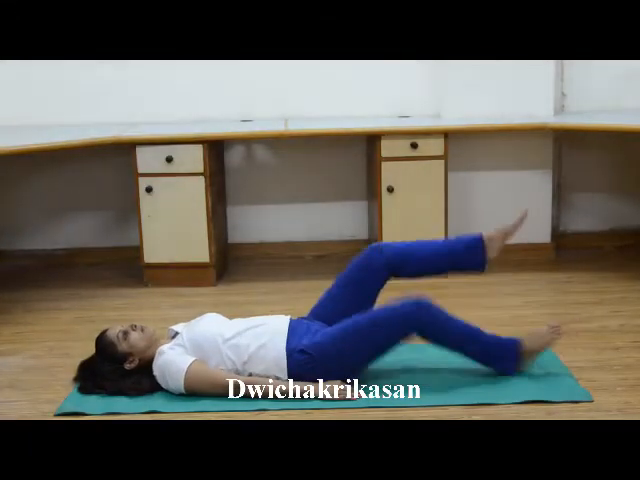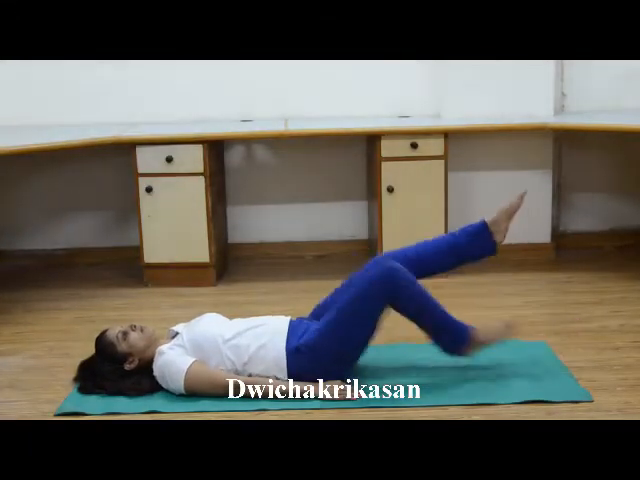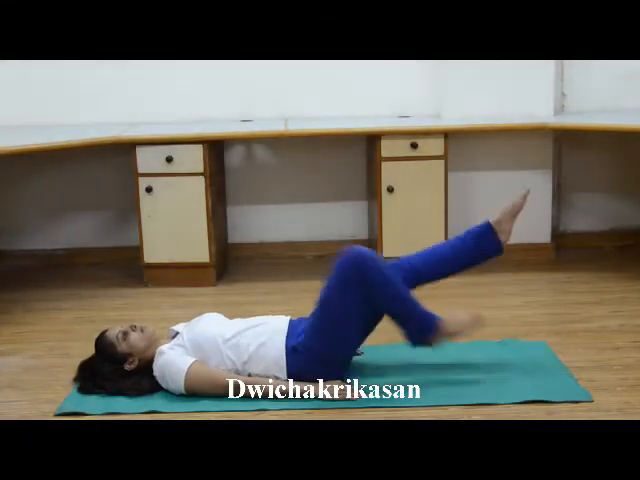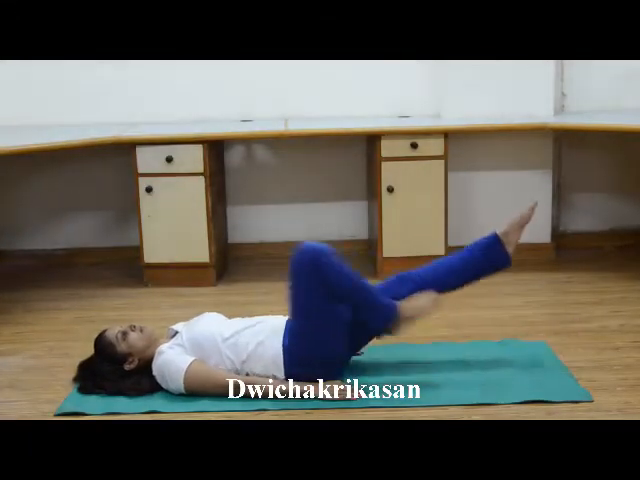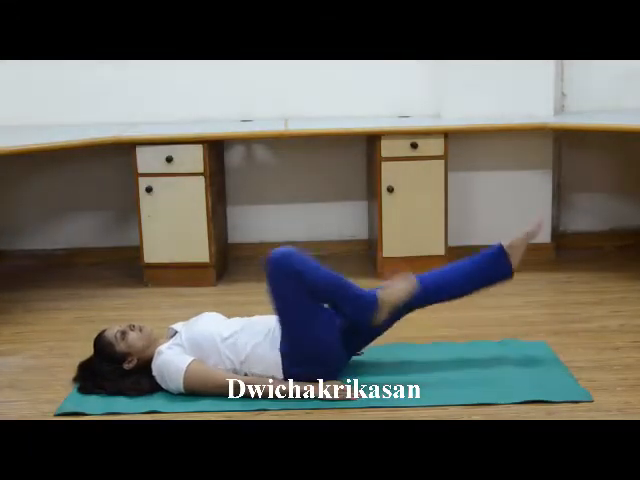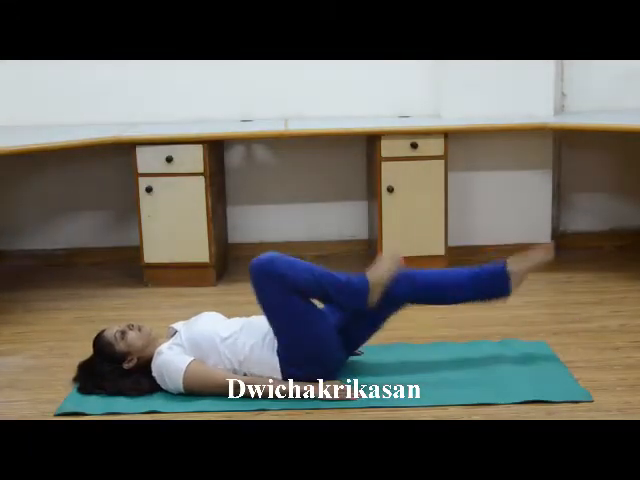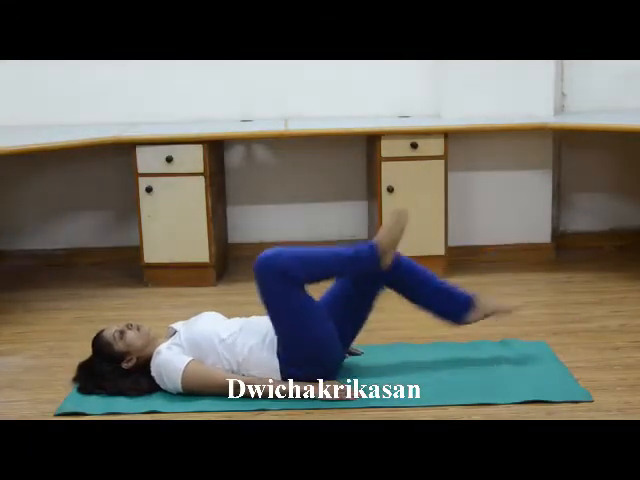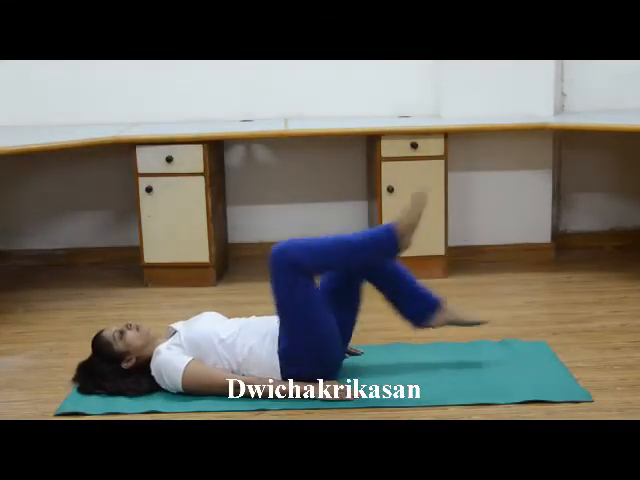
dt=0.1s
person 1, frame 1
left shoulder: (182, 331)
right shoulder: (168, 367)
right elbow: (232, 382)
right wrist: (308, 387)
left hip: (306, 330)
right hip: (308, 359)
left knee: (377, 257)
right knee: (416, 311)
left ankle: (481, 247)
right ankle: (511, 353)
person 1, frame 2
left shoulder: (179, 333)
right shoulder: (167, 366)
right elbow: (234, 384)
right wrist: (311, 388)
left hip: (300, 329)
right hip: (306, 358)
left knee: (389, 265)
right knee: (384, 278)
left ankle: (484, 235)
right ankle: (461, 339)
person 1, frame 3
left shoulder: (178, 334)
right shoulder: (167, 366)
right elbow: (233, 384)
right wrist: (308, 387)
left hip: (302, 334)
right hip: (307, 358)
left knee: (396, 271)
right knee: (358, 260)
left ankle: (493, 233)
right ankle: (427, 329)
person 1, frame 4
left shoulder: (180, 332)
right shoulder: (167, 365)
right elbow: (233, 383)
right wrist: (307, 387)
left hip: (299, 333)
right hip: (304, 358)
left knee: (402, 284)
right knee: (310, 256)
left ankle: (498, 246)
right ankle: (392, 317)
person 1, frame 5
left shoulder: (178, 332)
right shoulder: (166, 364)
right elbow: (231, 383)
right wrist: (305, 387)
left hip: (319, 339)
right hip: (304, 359)
left knee: (406, 288)
right knee: (283, 260)
left ankle: (505, 258)
right ankle: (374, 305)
person 1, frame 6
left shoulder: (179, 333)
right shoulder: (166, 365)
right elbow: (232, 383)
right wrist: (304, 387)
left hip: (317, 334)
right hip: (302, 360)
left knee: (402, 284)
right knee: (266, 266)
left ankle: (505, 276)
right ankle: (363, 285)
person 1, frame 7
left shoulder: (177, 332)
right shoulder: (163, 365)
right elbow: (232, 384)
right wrist: (303, 389)
left hip: (295, 337)
right hip: (302, 361)
left knee: (379, 266)
right knee: (272, 263)
left ankle: (465, 307)
right ankle: (375, 253)
person 1, frame 8
left shoulder: (178, 332)
right shoulder: (164, 364)
right elbow: (230, 384)
right wrist: (306, 388)
left hip: (317, 341)
right hip: (307, 361)
left knee: (364, 252)
right knee: (286, 254)
left ankle: (427, 311)
right ankle: (393, 236)
